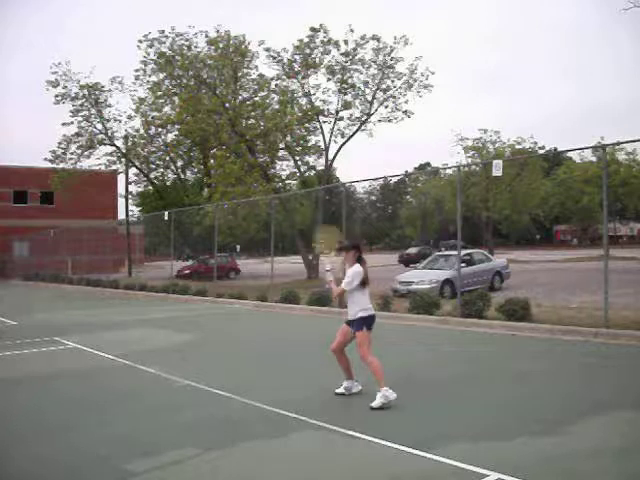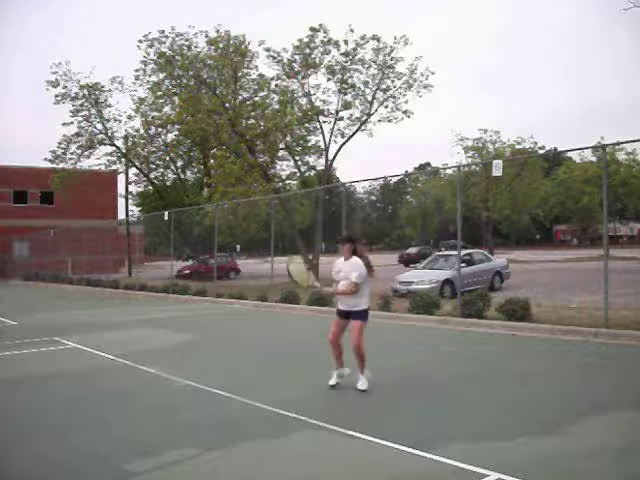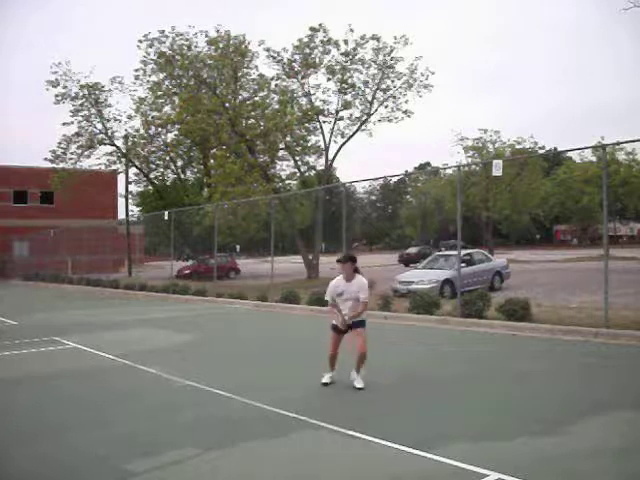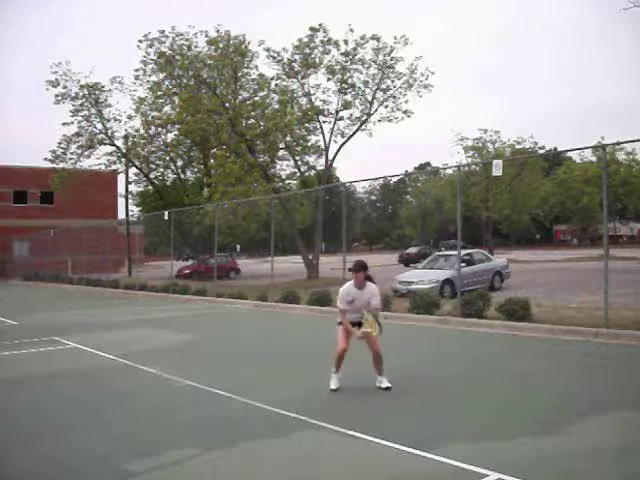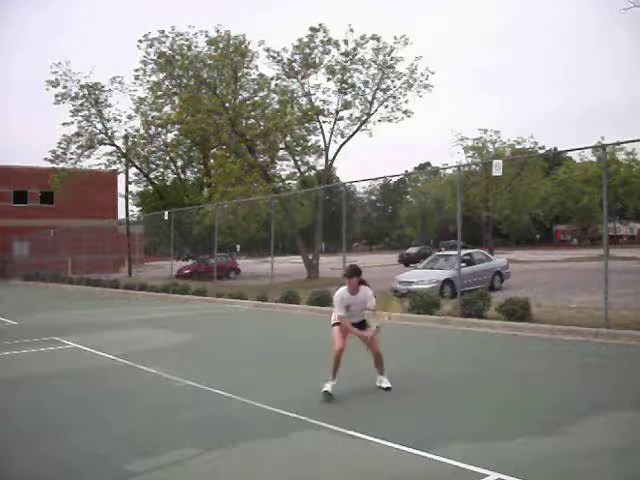
dt=0.2s
person 1, frame 1
left shoulder: (355, 271)
right shoulder: (351, 270)
left elbow: (337, 294)
right elbow: (346, 293)
left wrist: (331, 283)
right wrist: (334, 285)
left hip: (363, 316)
right hip: (354, 317)
left knee: (365, 355)
right knee: (336, 348)
left ankle: (385, 392)
right ankle: (351, 383)
person 1, frame 2
left shoulder: (358, 265)
right shoulder: (338, 263)
left elbow: (353, 290)
right elbow: (337, 284)
left wrist: (333, 291)
right wrist: (334, 289)
left hip: (359, 308)
right hip: (343, 307)
left knee: (356, 345)
right knee: (333, 339)
left ankle: (362, 375)
right ankle: (340, 371)
person 1, frame 3
left shoulder: (362, 282)
right shoulder: (334, 284)
left elbow: (364, 306)
right elbow: (332, 305)
left wrist: (349, 317)
right wrist: (339, 318)
left hip: (357, 319)
right hip: (339, 321)
left knee: (362, 351)
right knee: (332, 353)
left ankle: (356, 374)
right ankle: (330, 373)
person 1, frame 4
left shoulder: (373, 289)
right shoulder: (345, 290)
left elbow: (376, 312)
right elbow: (343, 314)
right wrist: (354, 332)
right hip: (347, 321)
left knee: (376, 350)
right knee: (342, 349)
left ankle: (380, 378)
right ankle: (336, 374)
person 1, frame 5
left shoulder: (367, 292)
right shoulder: (339, 295)
right elbow: (343, 321)
left wrist: (372, 330)
right wrist: (361, 334)
left hip: (359, 321)
right hip: (340, 322)
left knee: (376, 350)
right knee: (339, 348)
left ankle: (381, 377)
right ankle: (331, 382)
